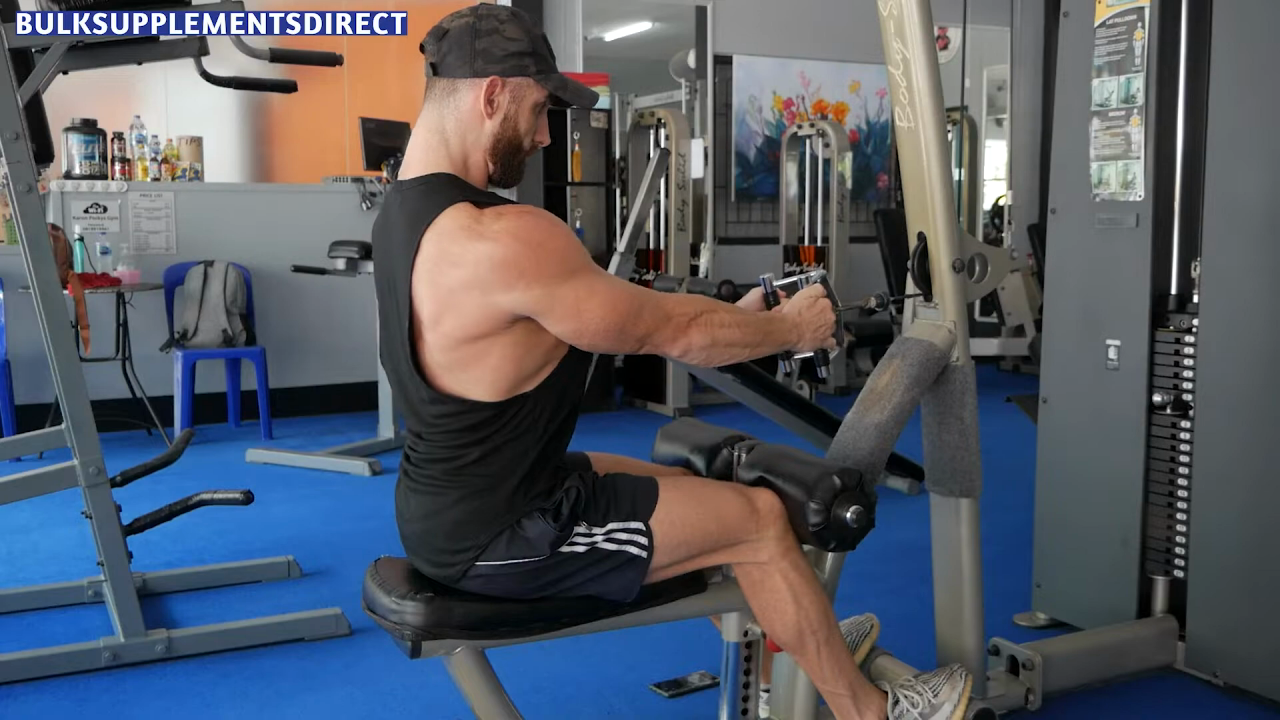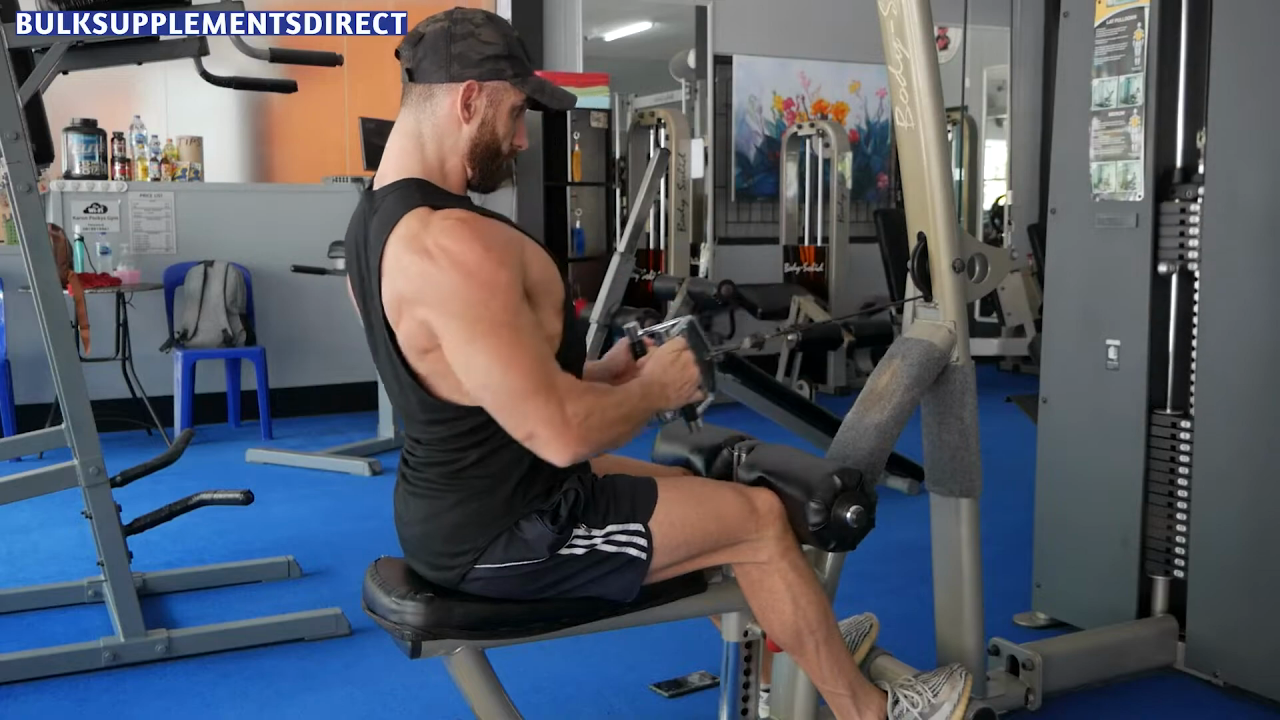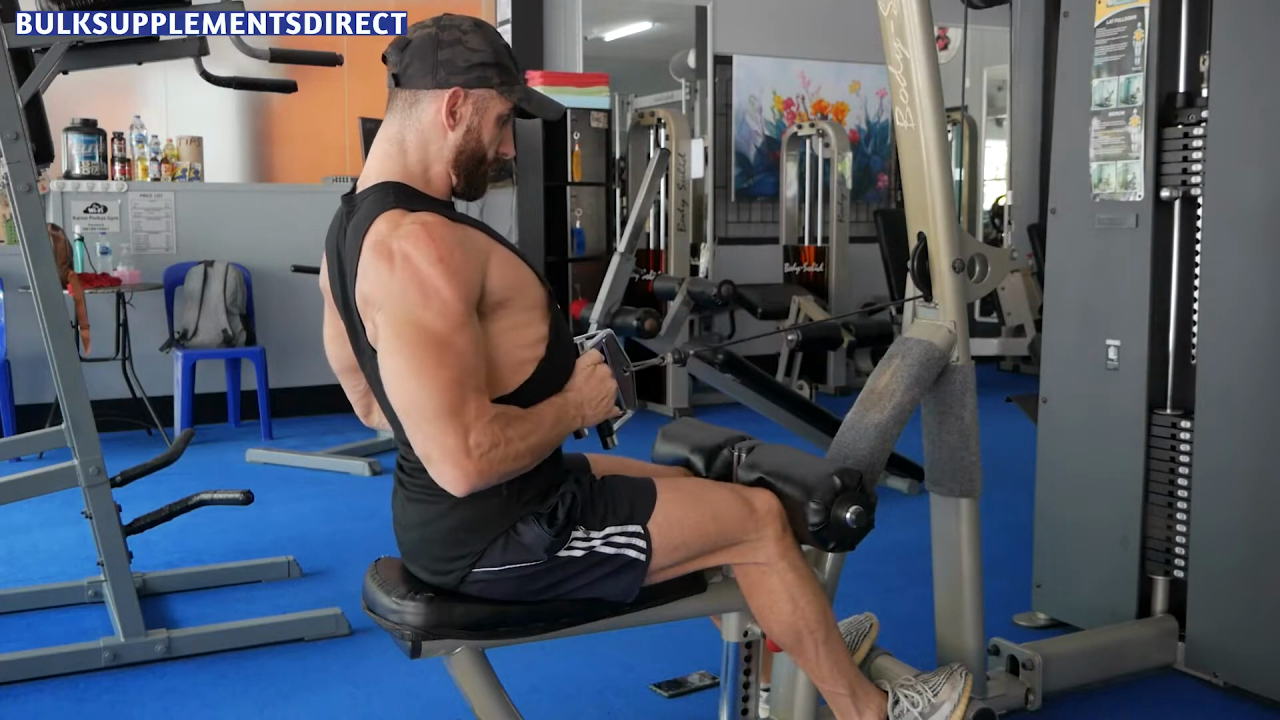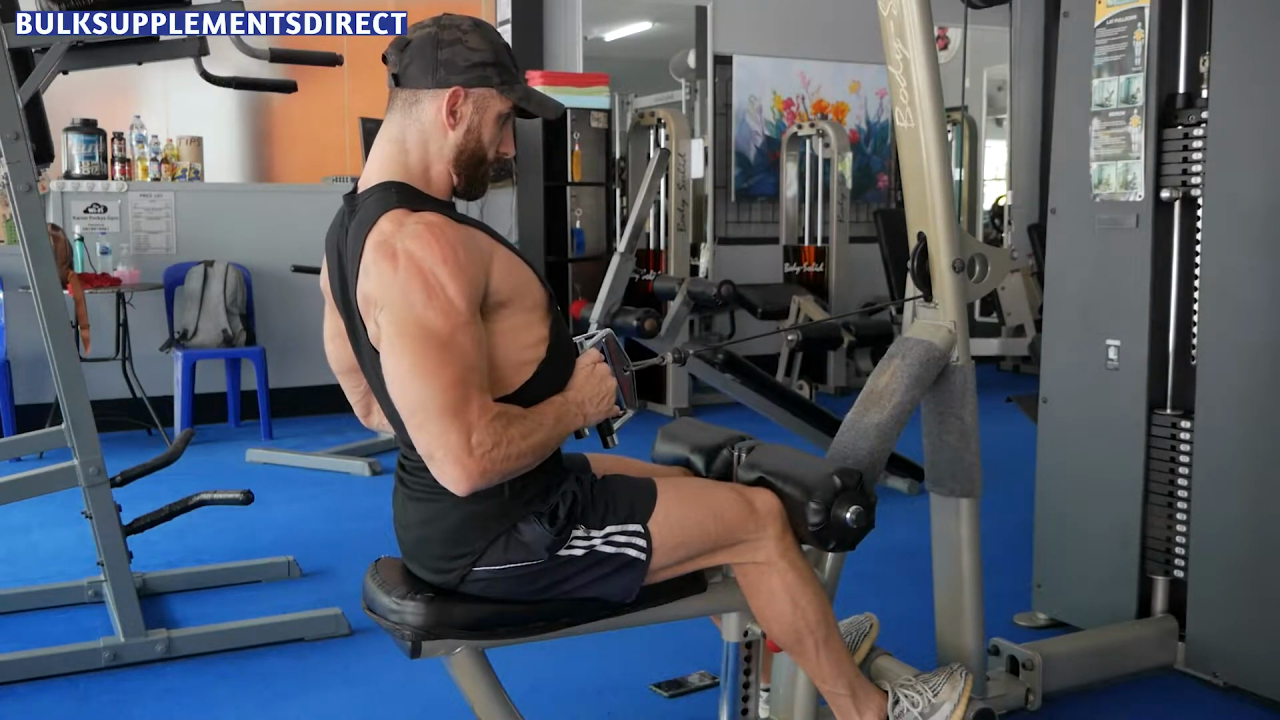
dt=0.4s
person 1, frame 1
left shoulder: (409, 207)
right shoulder: (496, 239)
right elbow: (674, 330)
left wrist: (740, 316)
right wrist: (792, 328)
left hip: (451, 502)
right hip: (501, 530)
left knee: (695, 491)
right knee: (760, 519)
left ankle: (803, 646)
person 1, frame 2
left shoulder: (379, 219)
right shoulder: (450, 243)
right elbow: (566, 436)
left wrist: (600, 371)
right wrist: (656, 388)
left hip: (450, 504)
right hip: (503, 529)
left knee: (695, 488)
right knee: (759, 519)
left ankle: (804, 645)
person 1, frame 3
left shoulder: (356, 226)
right shoulder: (418, 247)
right elbow: (464, 460)
left wrist: (550, 385)
right wrist: (575, 405)
left hip: (443, 515)
right hip: (498, 534)
left knee: (685, 488)
right knee: (758, 518)
left ankle: (802, 647)
person 1, frame 4
left shoulder: (356, 226)
right shoulder: (421, 246)
right elbow: (467, 459)
left wrist: (552, 380)
right wrist: (576, 403)
left hip: (443, 514)
right hip: (499, 533)
left knee: (687, 487)
right knee: (758, 518)
left ankle: (802, 646)
